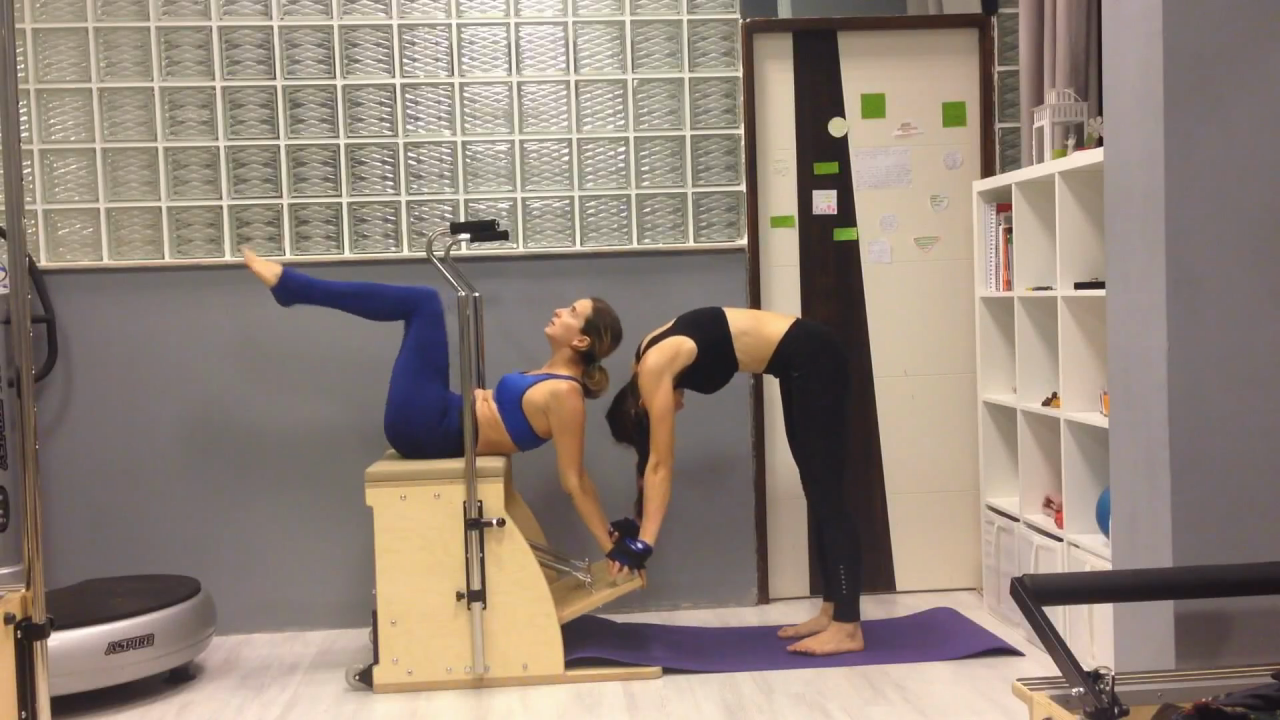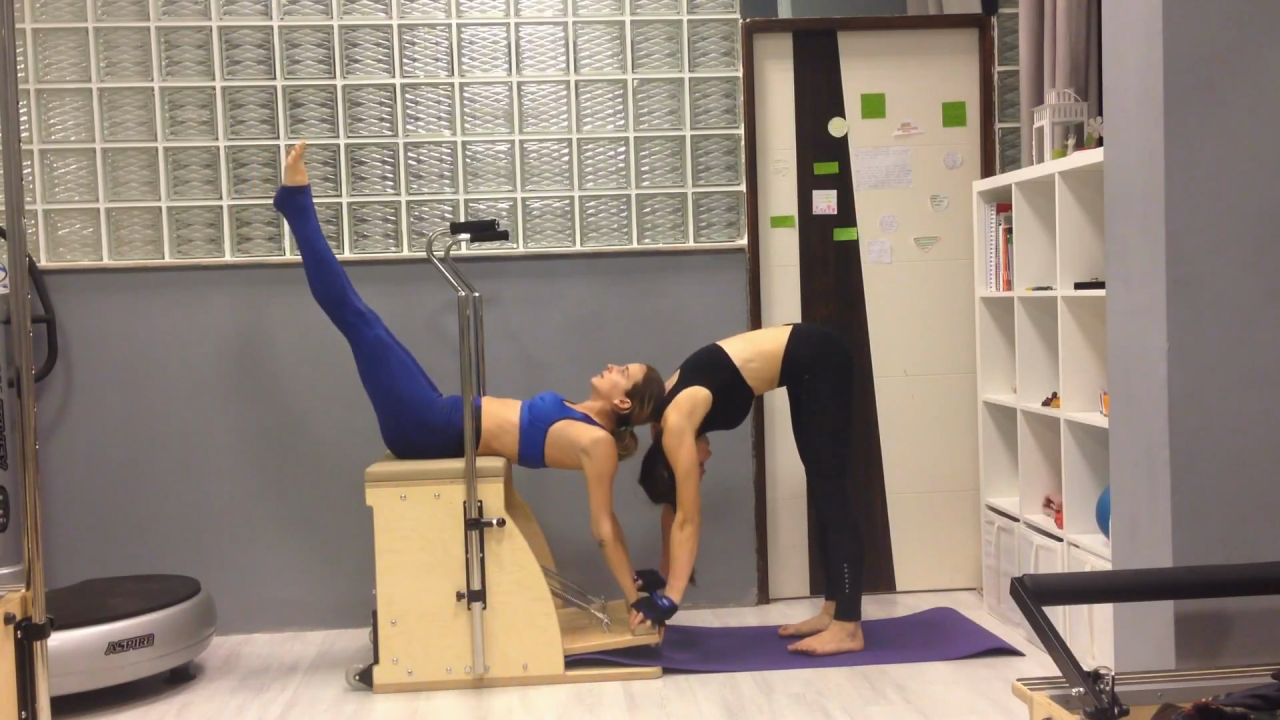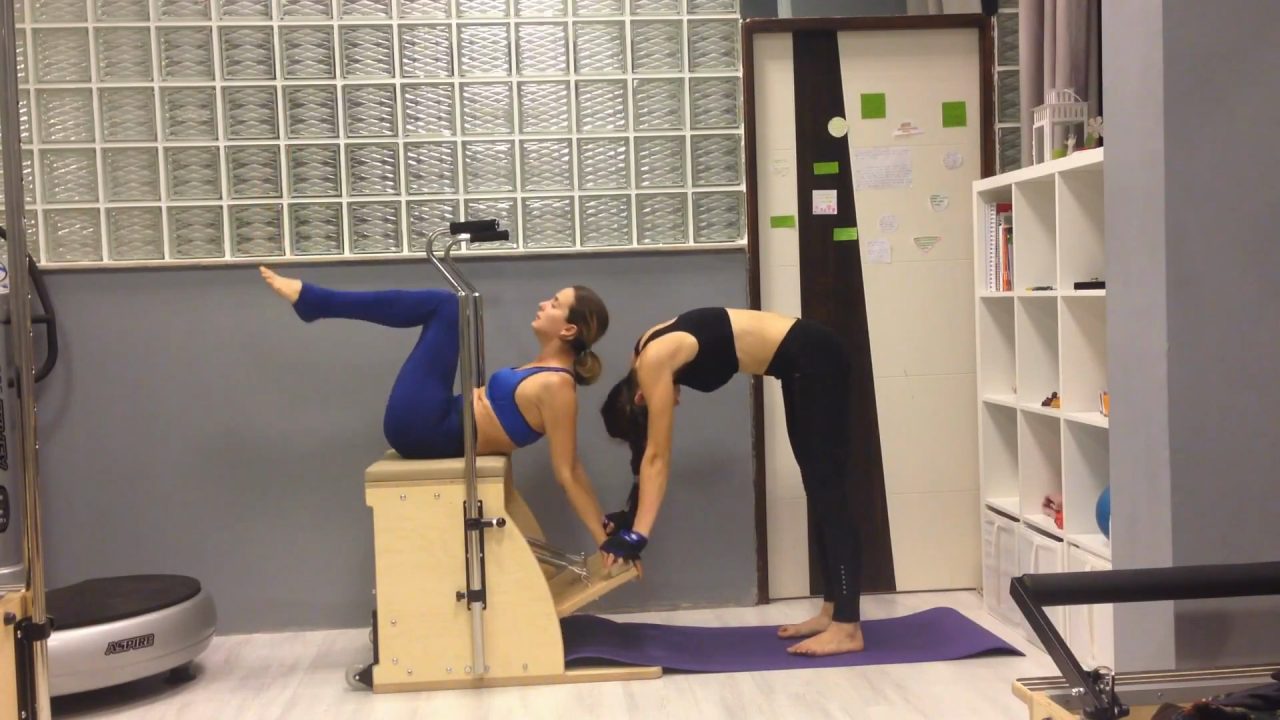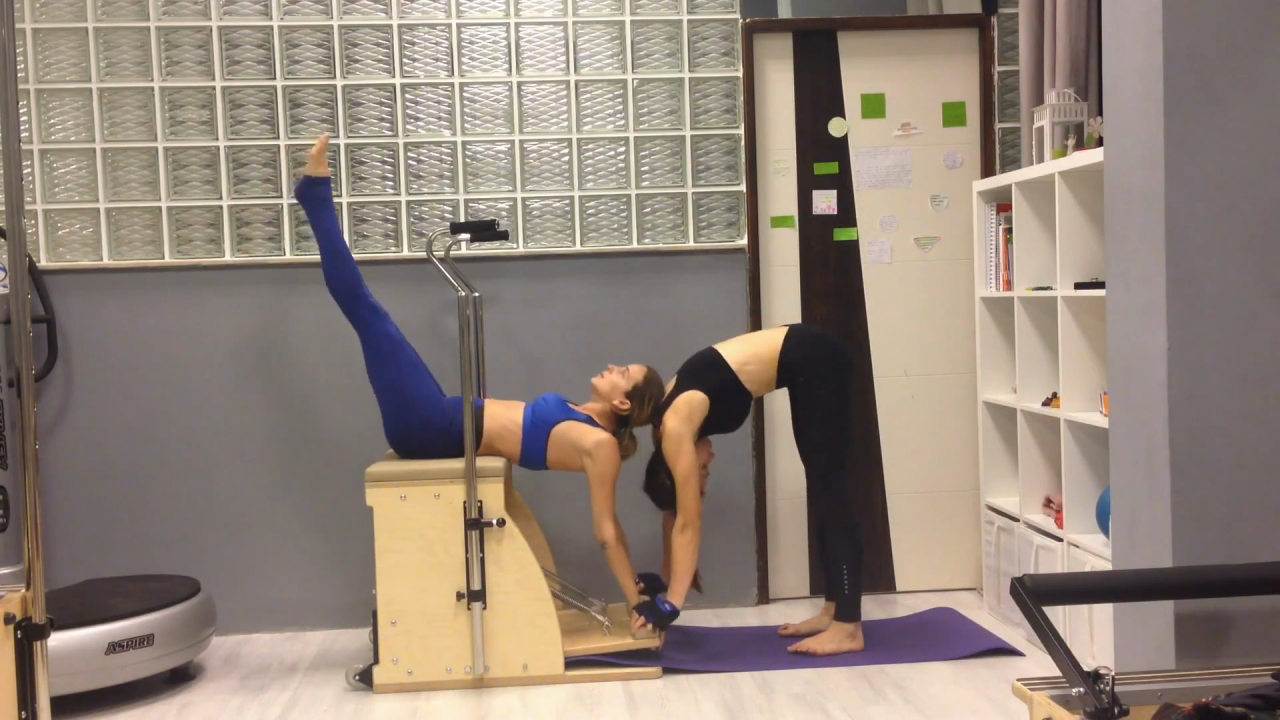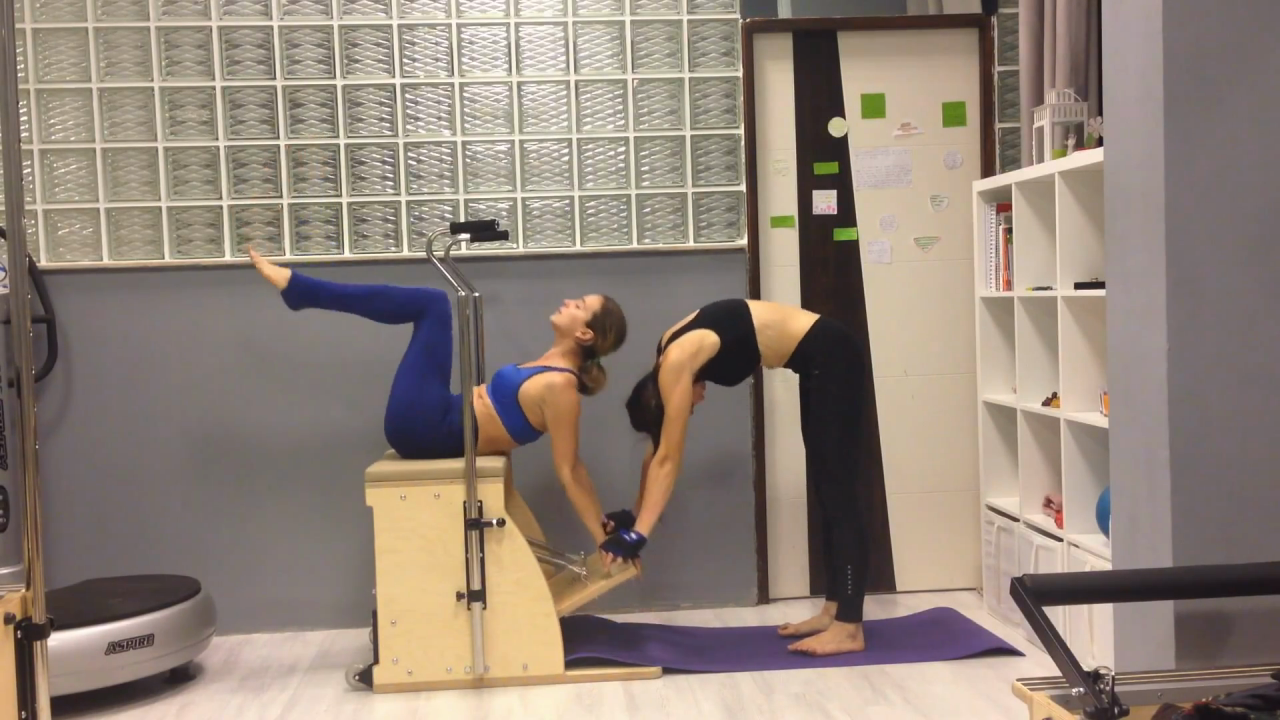
dt=1s
person 1, frame 1
left shoulder: (565, 395)
right shoulder: (555, 377)
left elbow: (574, 481)
left wrist: (611, 548)
left hip: (427, 433)
right hip: (437, 426)
left knee: (424, 303)
right knee: (422, 303)
left ankle: (289, 282)
right ankle: (288, 280)
person 1, frame 2
left shoulder: (597, 442)
right shoulder: (584, 419)
left elbow: (605, 528)
left wrist: (637, 599)
left hip: (430, 432)
right hip: (441, 420)
left knee: (358, 321)
right knee: (358, 317)
left ankle: (298, 200)
person 1, frame 3
left shoulder: (556, 387)
right shoulder: (546, 371)
left elbow: (569, 473)
left wrist: (606, 541)
left hip: (422, 430)
right hip: (433, 428)
left knee: (444, 306)
right knee: (442, 305)
left ankle: (310, 297)
right ankle: (311, 298)
person 1, frame 4
left shoulder: (600, 444)
right shoulder: (584, 420)
left elbow: (607, 532)
left wrist: (637, 603)
left hip: (432, 431)
right hip: (443, 421)
left knee: (369, 316)
right knee: (370, 317)
left ankle: (318, 193)
person 1, frame 5
left shoulder: (560, 386)
right shoulder: (550, 367)
left elbow: (570, 471)
left wrist: (604, 540)
left hip: (423, 430)
right hip: (434, 428)
left knee: (434, 305)
right knee: (434, 304)
left ankle: (297, 286)
right ankle: (299, 287)
person 2, frame 1
left shoulder: (654, 369)
right shoulder: (651, 358)
left elbow: (660, 465)
right elbow: (652, 460)
left wrist: (643, 543)
right wrist: (636, 522)
left hip: (814, 358)
right hip: (801, 361)
left knee: (825, 493)
right knee: (818, 492)
left ankle: (847, 629)
right ankle: (833, 612)
person 2, frame 2
left shoulder: (676, 425)
right shoulder: (668, 415)
left elbow: (686, 519)
right elbow: (674, 509)
left wrist: (668, 597)
right wrist: (663, 577)
left hip: (821, 361)
right hip: (807, 362)
left knee: (829, 493)
right knee: (821, 492)
left ankle: (848, 628)
right ankle: (834, 611)
person 2, frame 3
left shoulder: (654, 361)
right shoulder: (648, 354)
left elbow: (657, 457)
right elbow: (653, 453)
left wrist: (637, 534)
right wrist: (632, 514)
left hip: (816, 360)
right hip: (803, 364)
left knee: (827, 493)
right knee: (820, 493)
left ankle: (847, 629)
right ankle: (833, 613)
person 2, frame 4
left shoulder: (675, 429)
right shoulder: (669, 422)
left elbow: (687, 525)
right elbow: (675, 516)
left wrist: (670, 602)
right wrist: (665, 585)
left hip: (816, 362)
right hip: (805, 361)
left knee: (828, 494)
right knee: (823, 493)
left ankle: (848, 629)
right ankle: (834, 611)
person 2, frame 5
left shoulder: (677, 361)
right shoulder: (671, 355)
left elbow: (667, 459)
right elbow: (657, 450)
left wrist: (636, 533)
right wrist: (633, 519)
left hip: (832, 356)
right hip: (819, 359)
left knee: (837, 492)
right knee: (825, 490)
left ankle: (849, 629)
right ankle: (834, 611)
